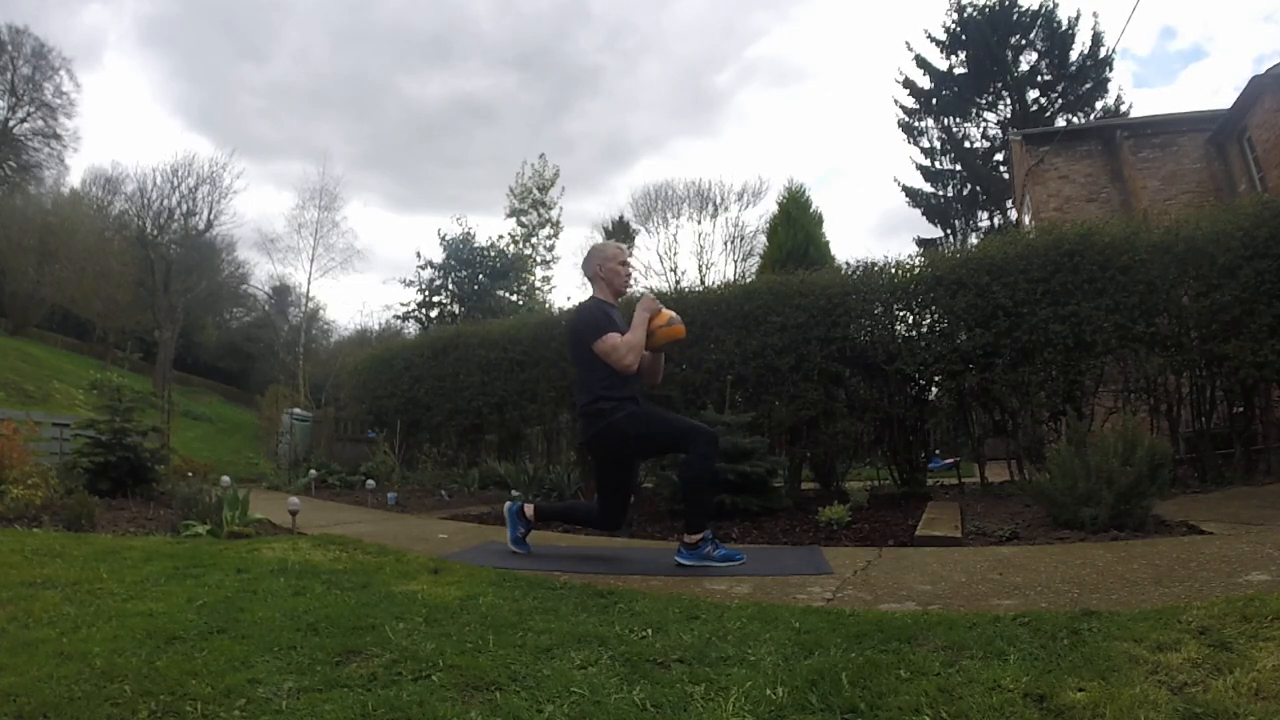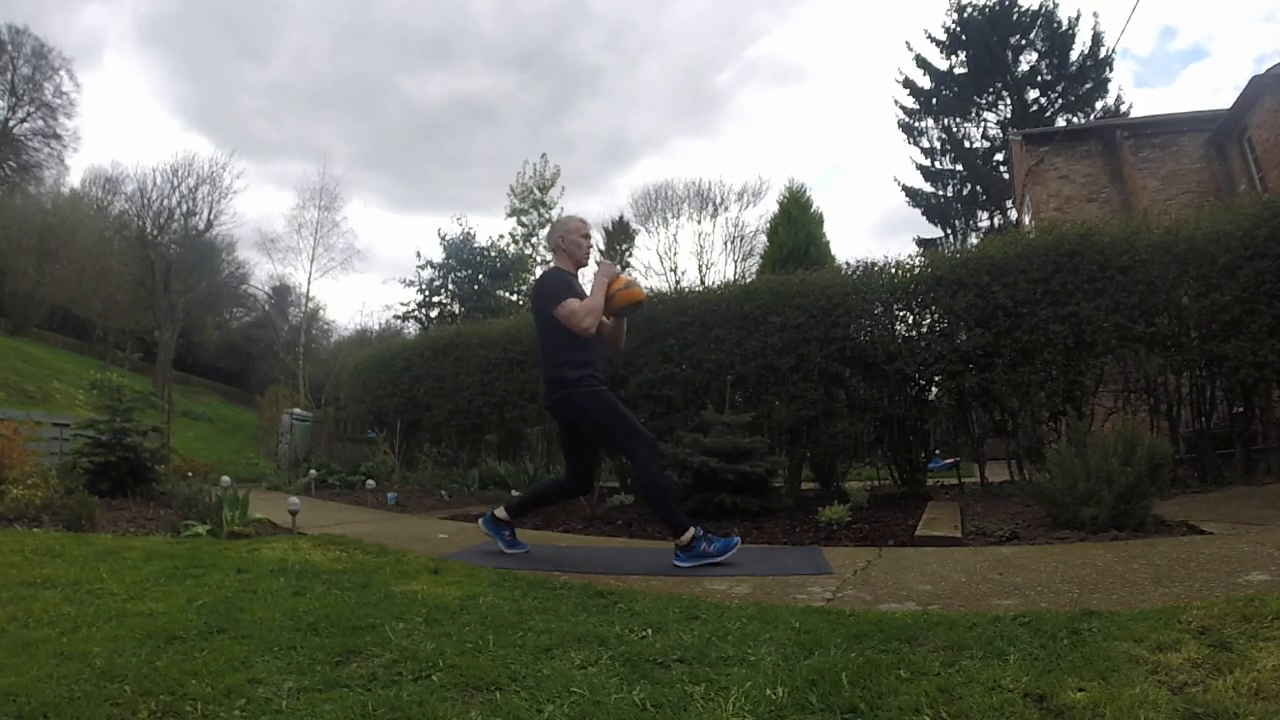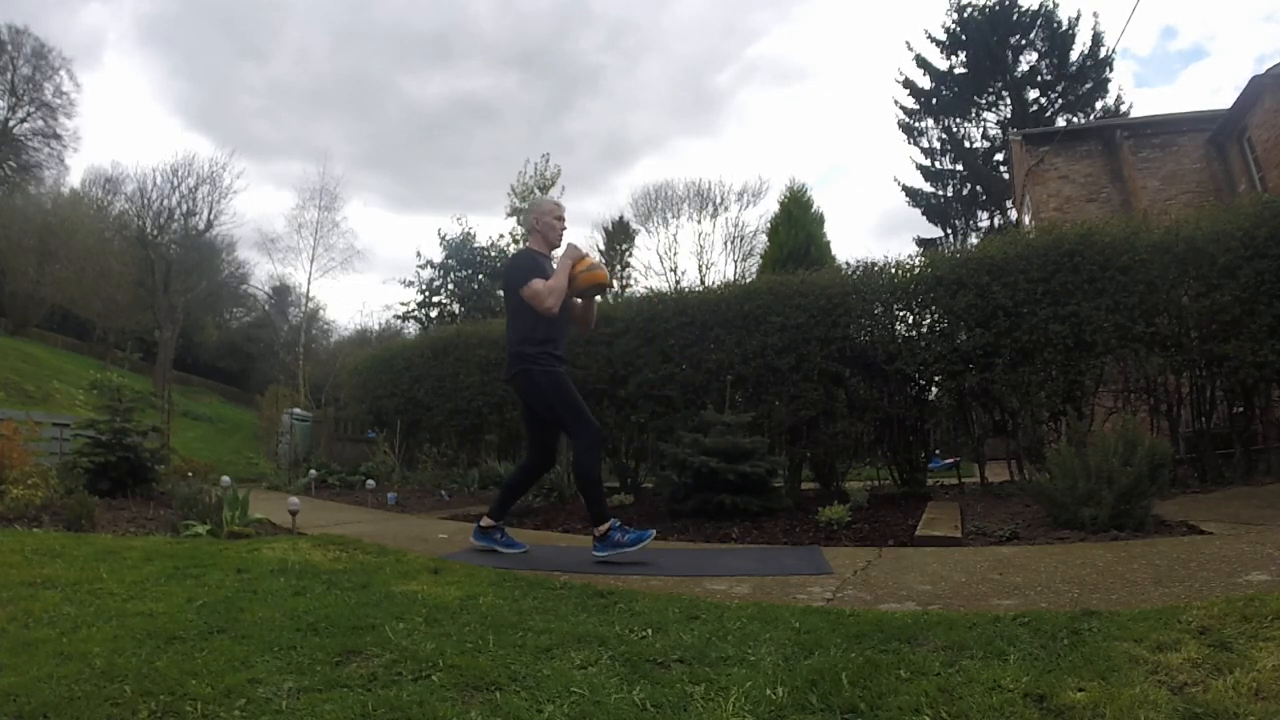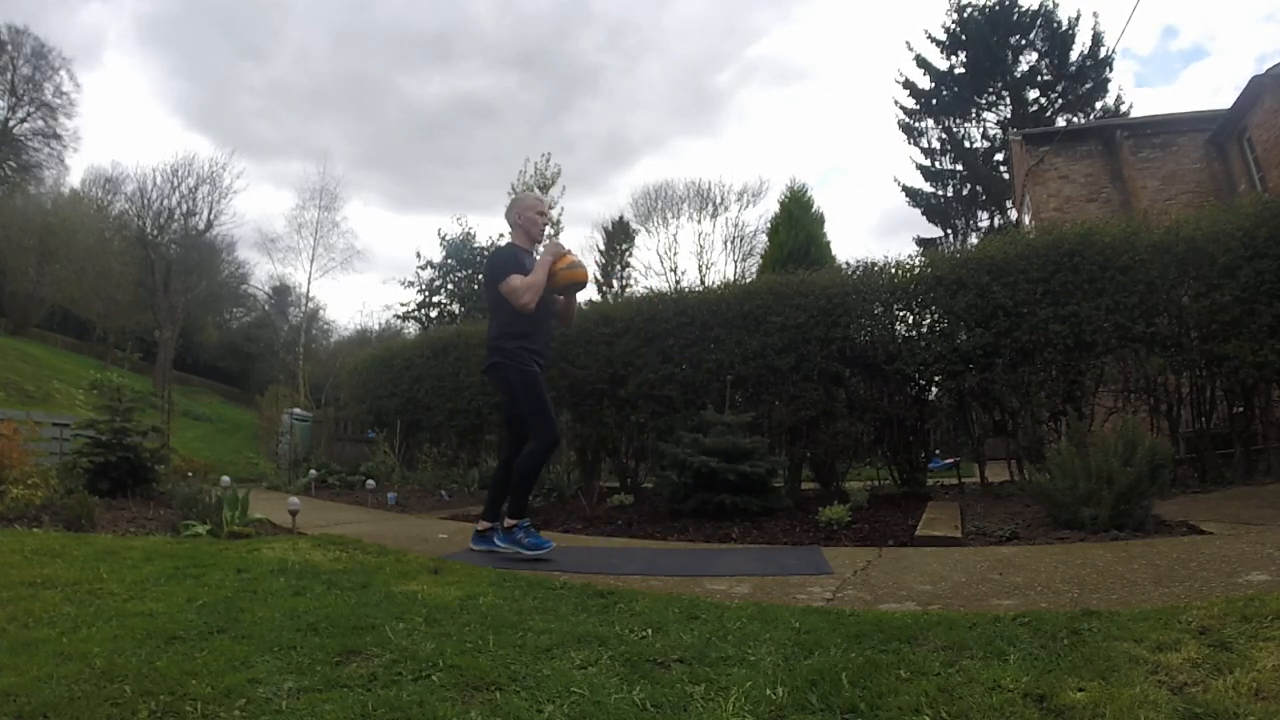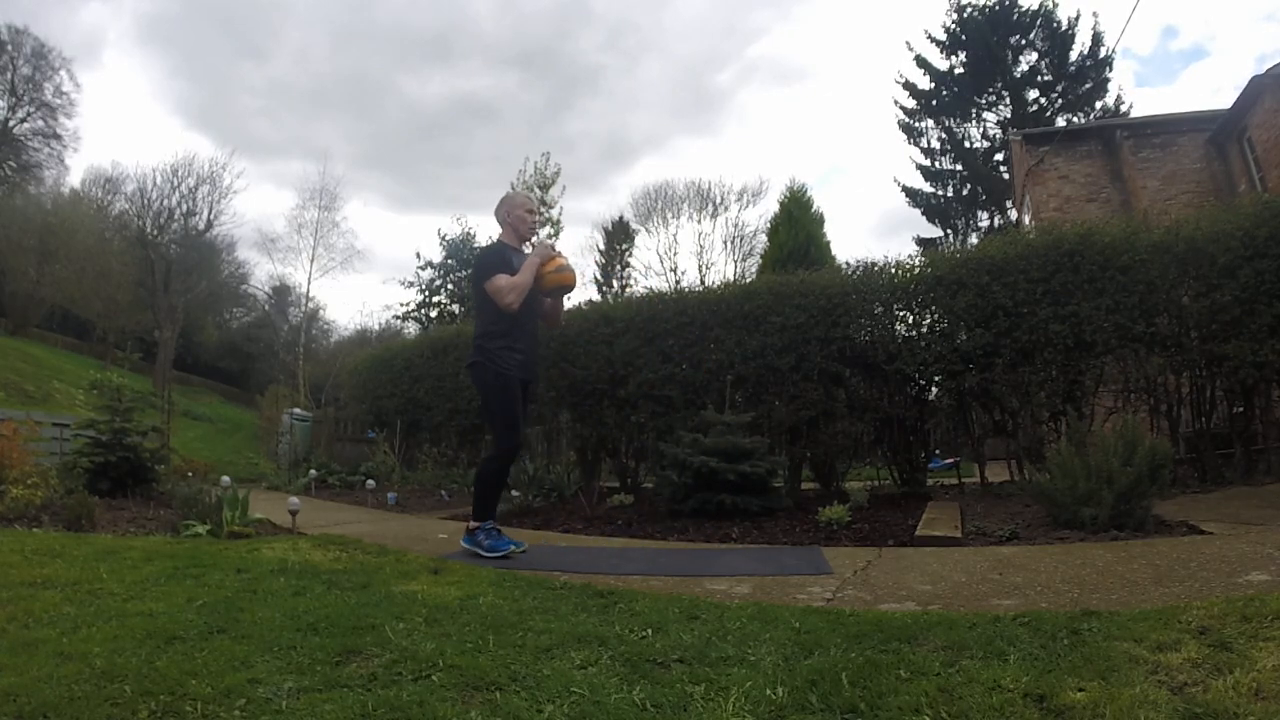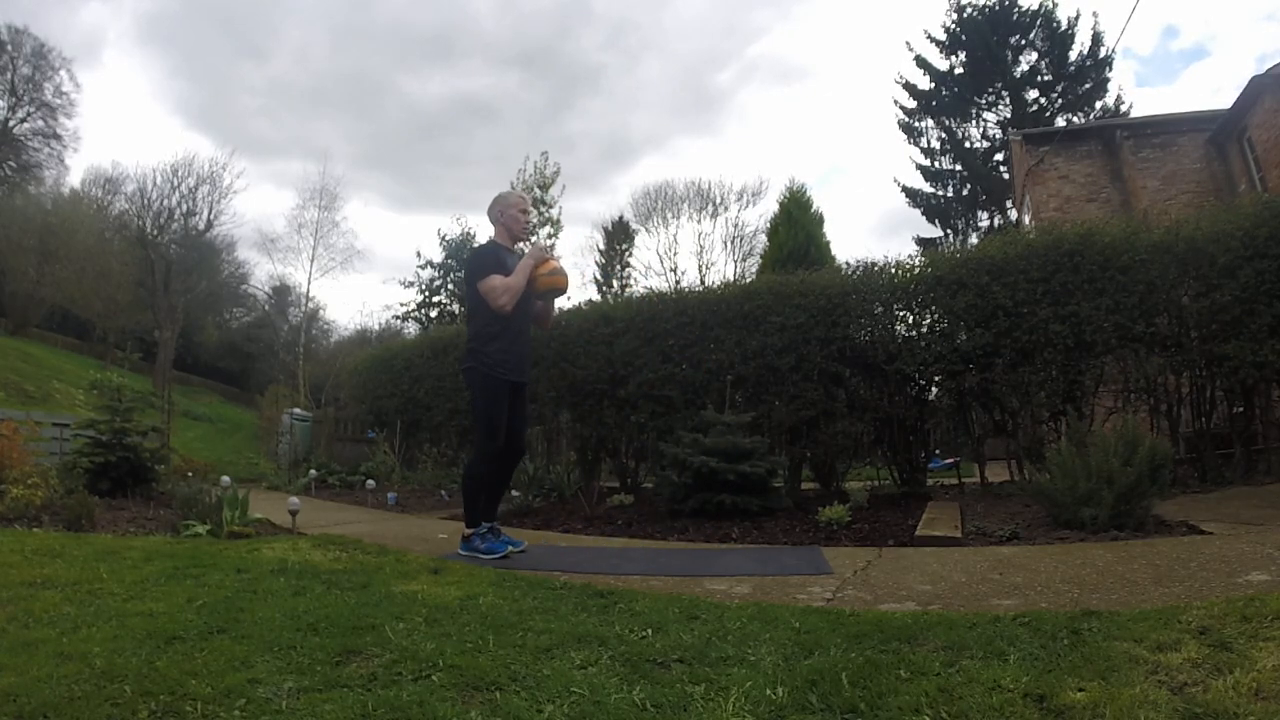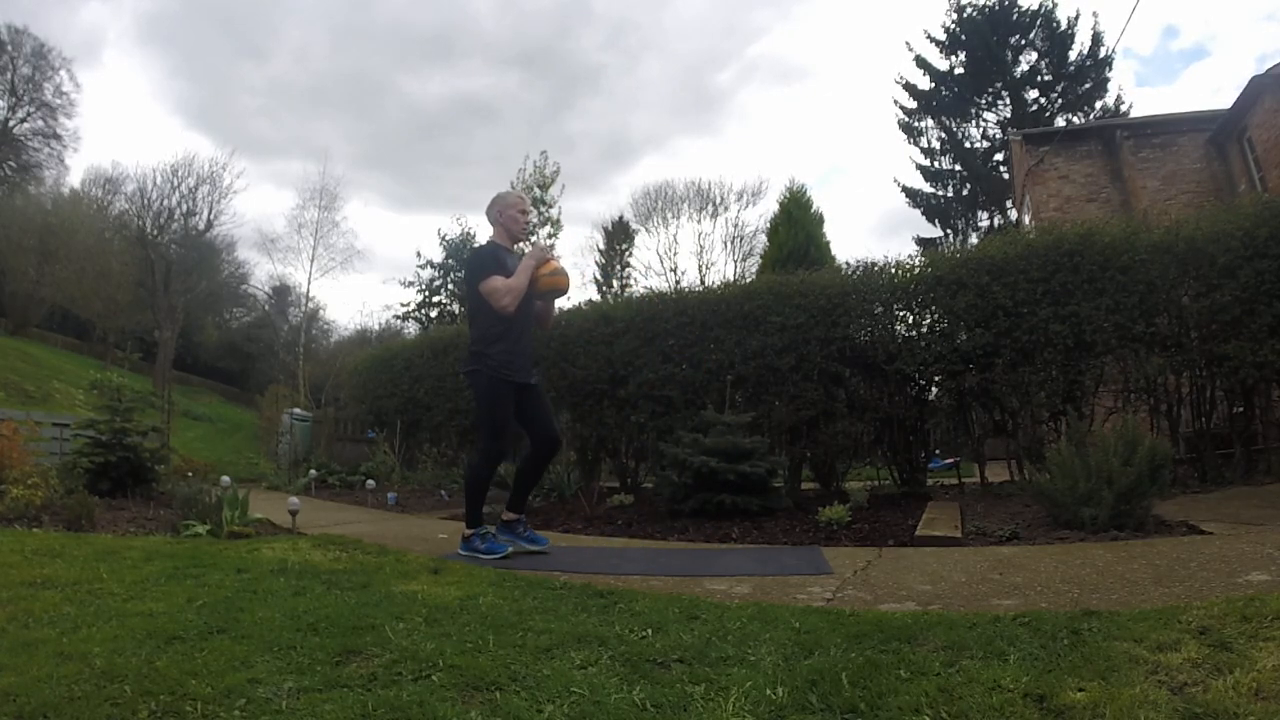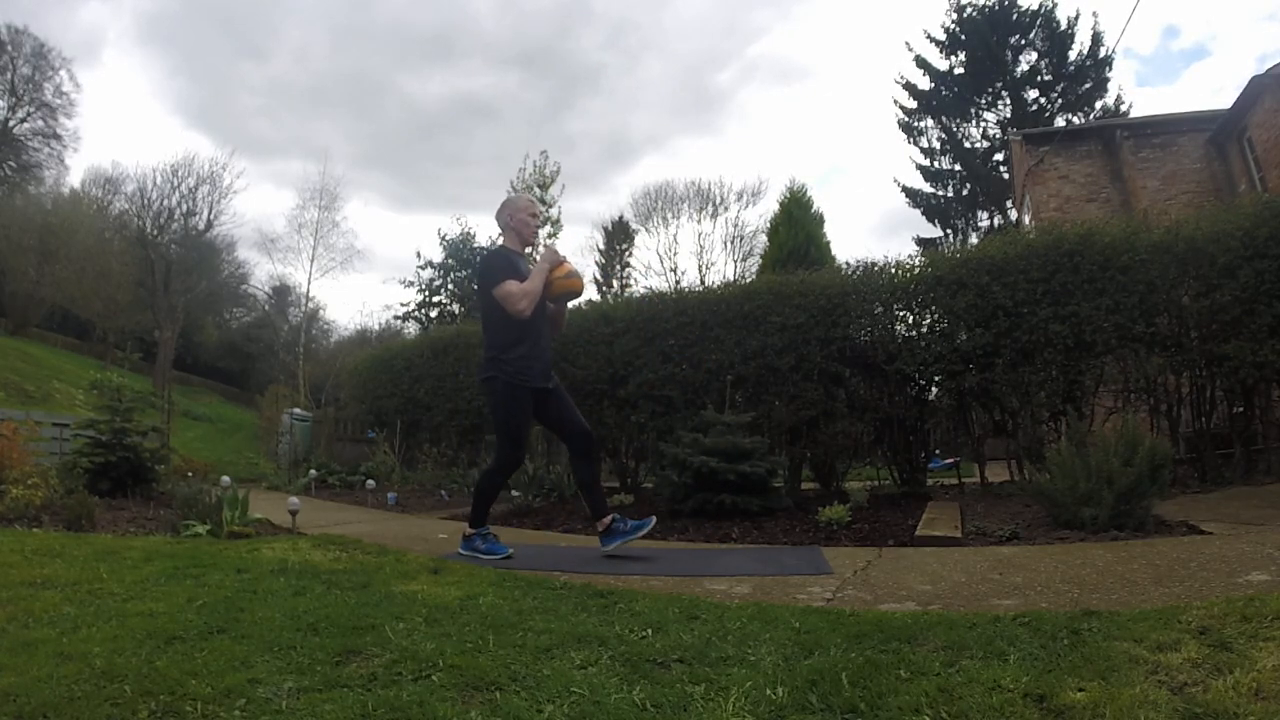
dt=0.2s
person 1, frame 1
left shoulder: (614, 316)
right shoulder: (590, 315)
left elbow: (651, 376)
right elbow: (627, 361)
right wrist: (642, 314)
left hip: (617, 423)
right hip: (610, 420)
left knee: (609, 518)
right knee: (702, 440)
left ankle: (525, 513)
right ankle: (694, 542)
person 1, frame 2
left shoulder: (573, 287)
right shoulder: (551, 283)
left elbow: (614, 342)
right elbow: (587, 323)
right wrist: (602, 279)
left hip: (579, 391)
right hip: (574, 390)
left knee: (579, 481)
right knee: (642, 448)
left ankle: (501, 517)
right ankle: (688, 541)
person 1, frame 3
left shoulder: (550, 268)
right shoulder: (521, 262)
left elbow: (584, 322)
right elbow: (548, 303)
right wrist: (566, 262)
left hip: (544, 370)
right hip: (535, 367)
left knee: (540, 459)
right knee: (588, 435)
left ankle: (488, 526)
right ankle: (605, 531)
person 1, frame 4
left shoulder: (537, 265)
right shoulder: (503, 258)
left elbow: (566, 318)
right elbow: (525, 299)
right wrist: (547, 259)
left hip: (526, 365)
right hip: (511, 362)
left knee: (517, 449)
right knee: (546, 436)
left ankle: (486, 528)
right ankle: (513, 523)
person 1, frame 5
left shoulder: (526, 263)
right shoulder: (491, 256)
left elbow: (552, 318)
right elbow: (509, 299)
right wrist: (535, 260)
left hip: (519, 367)
right hip: (495, 363)
left knee: (507, 446)
right knee: (507, 444)
left ankle: (486, 524)
right ankle: (477, 527)
person 1, frame 6
left shoulder: (520, 262)
right shoulder: (483, 256)
left elbow: (542, 320)
right elbow: (502, 300)
right wrist: (529, 261)
left hip: (514, 371)
right hip: (488, 368)
left knee: (513, 449)
right knee: (489, 448)
left ankle: (487, 525)
right ankle: (472, 533)
person 1, frame 7
left shoulder: (519, 263)
right shoulder: (484, 257)
left elbow: (543, 321)
right elbow: (505, 301)
right wrist: (531, 261)
left hip: (521, 371)
right hip: (492, 370)
left knee: (548, 441)
right knee: (492, 450)
left ankle: (511, 519)
right ankle: (472, 534)
person 1, frame 8
left shoulder: (529, 266)
right shoulder: (495, 262)
left elbow: (553, 325)
right elbow: (520, 305)
right wrist: (544, 265)
left hip: (540, 377)
right hip: (510, 377)
left knee: (582, 439)
right knee: (510, 457)
left ankle: (606, 525)
right ankle: (474, 533)
